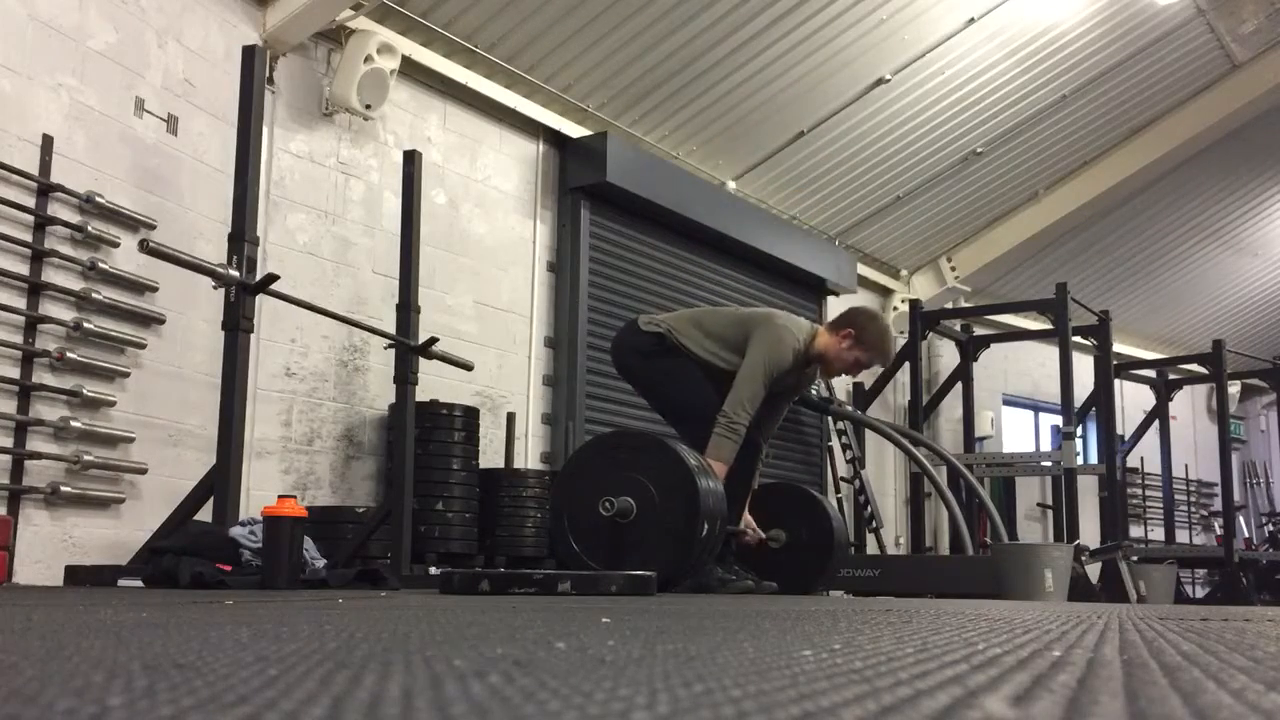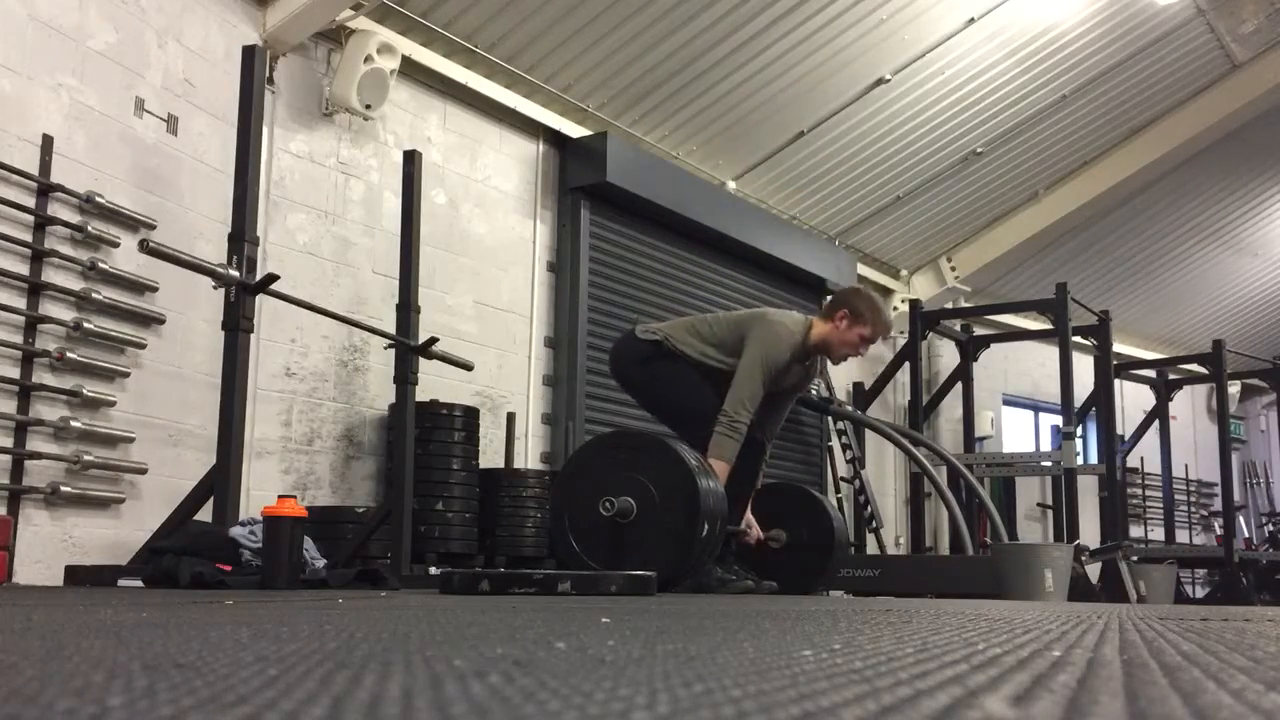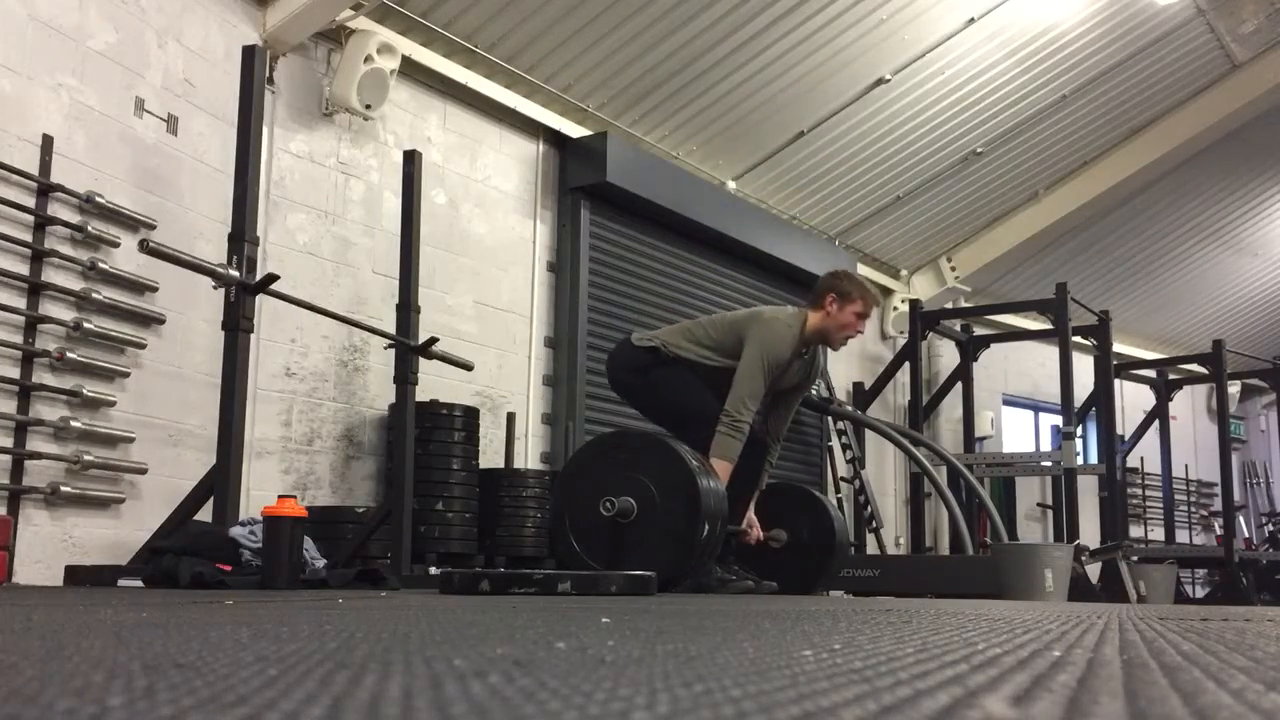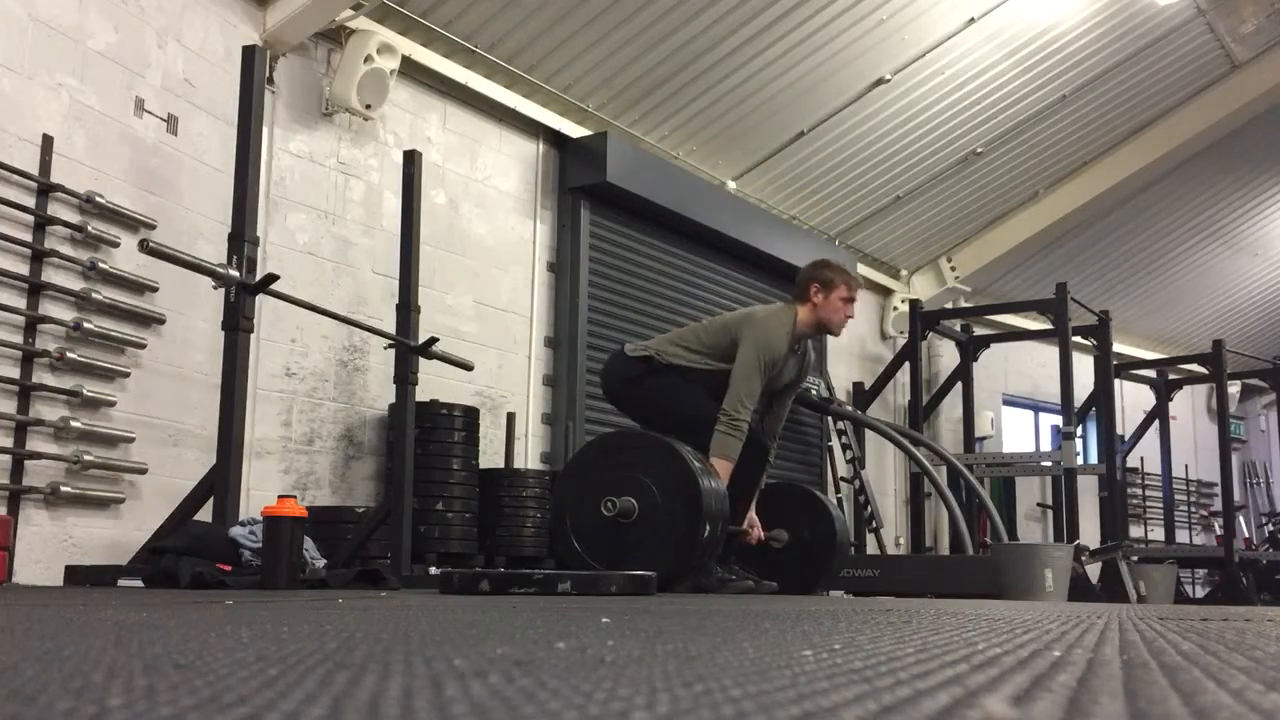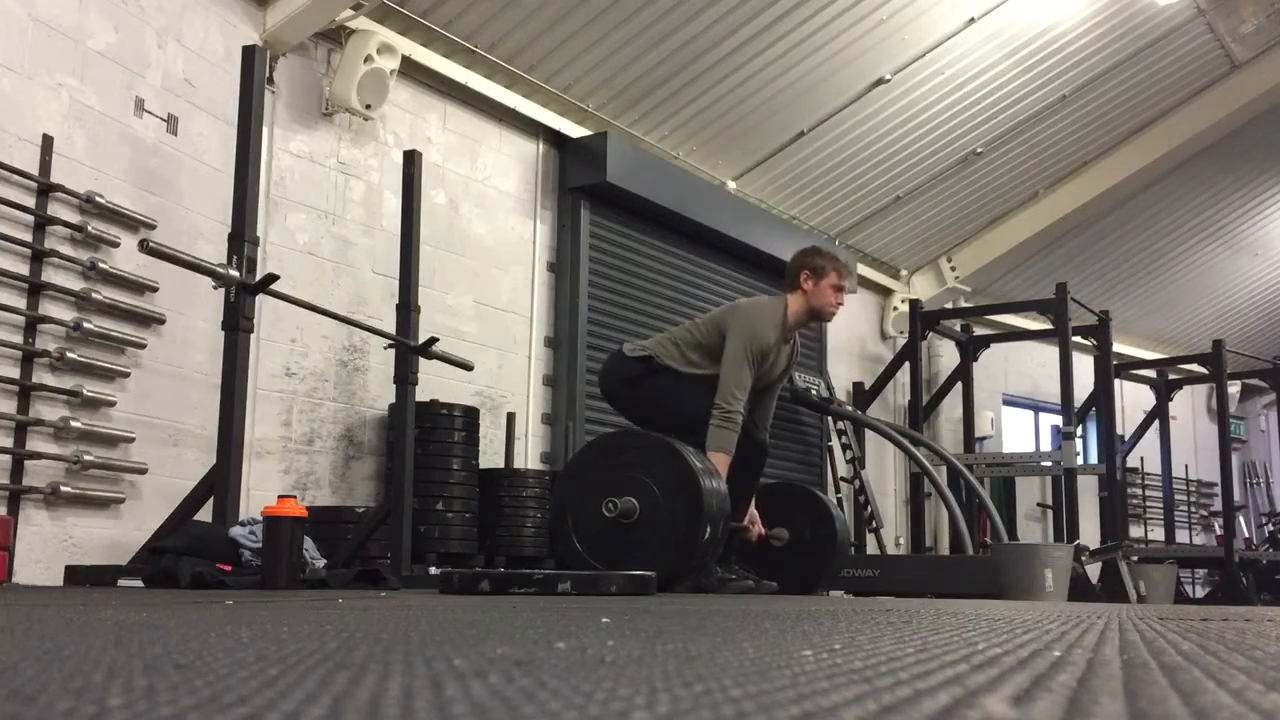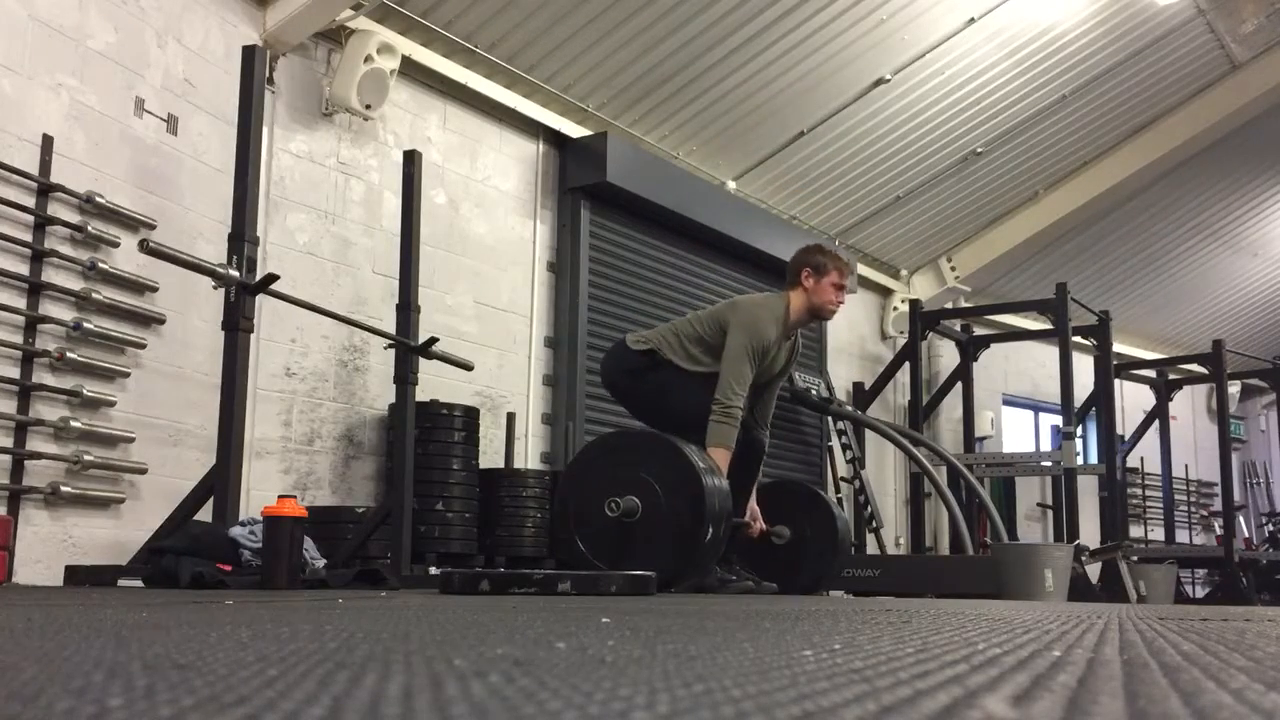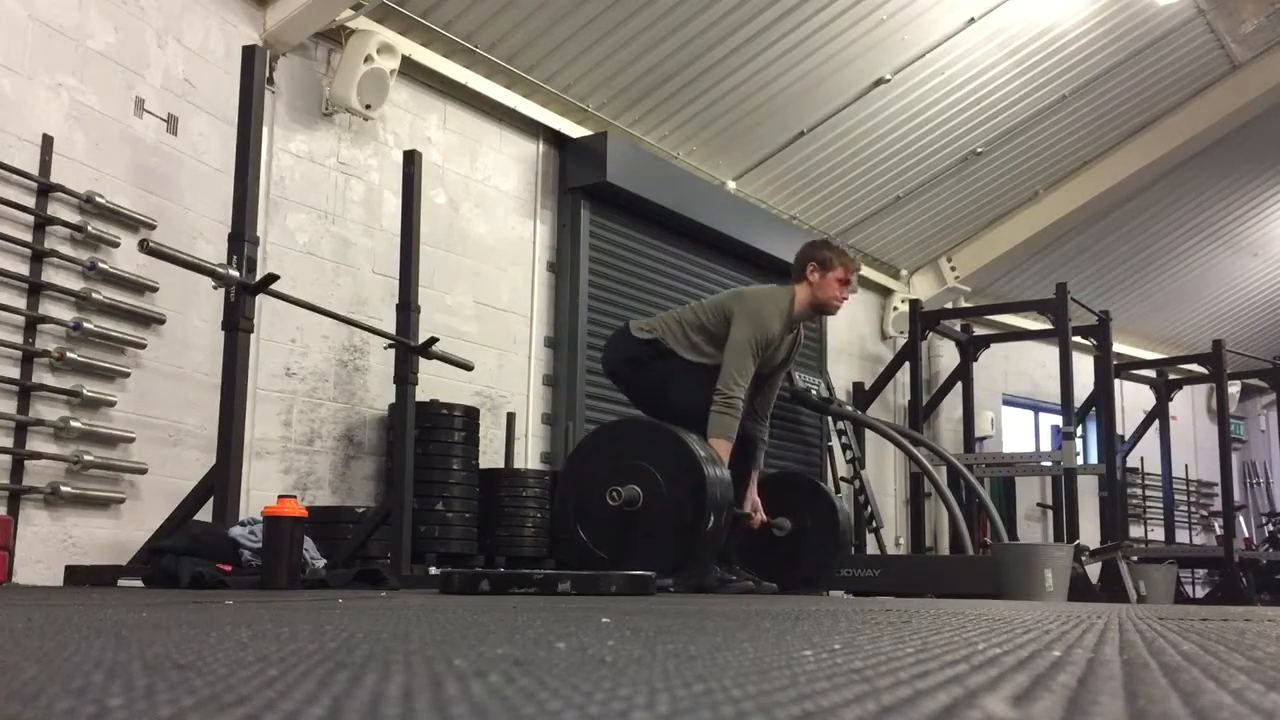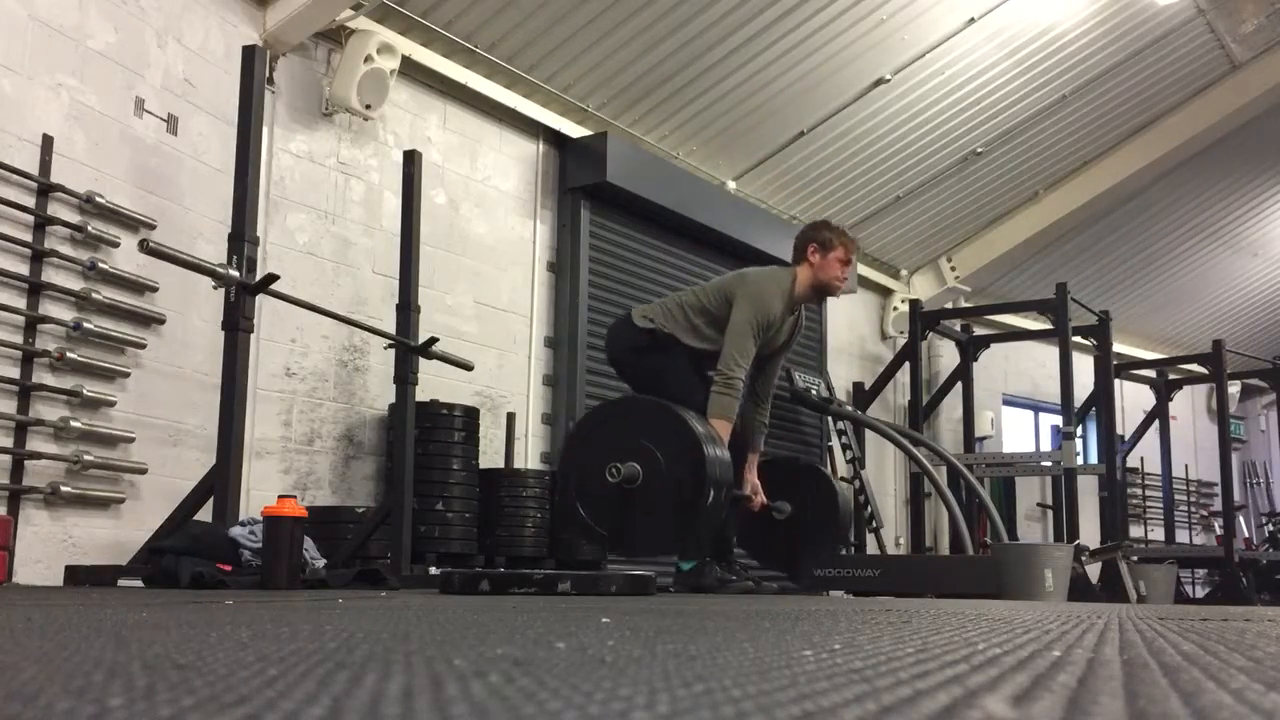
dt=0.2s
person 1, frame 1
left shoulder: (805, 368)
right shoulder: (782, 339)
left elbow: (758, 435)
right elbow: (732, 419)
left wrist: (739, 509)
left hip: (676, 354)
right hip: (646, 345)
left knee: (745, 444)
right knee: (714, 435)
left ankle: (718, 559)
person 1, frame 2
left shoulder: (807, 365)
right shoulder: (778, 335)
left elbow: (761, 435)
right elbow: (733, 419)
left wrist: (741, 507)
left hip: (678, 363)
right hip: (644, 353)
left knee: (748, 443)
right knee: (714, 435)
left ankle: (718, 559)
person 1, frame 3
left shoulder: (810, 362)
right shoulder: (774, 331)
left elbow: (770, 437)
right elbow: (735, 419)
left wrist: (745, 508)
left hip: (680, 370)
right hip: (641, 360)
left knee: (752, 445)
right knee: (714, 436)
left ankle: (717, 559)
right ankle: (697, 564)
person 1, frame 4
left shoulder: (801, 357)
right shoulder: (767, 329)
left elbow: (766, 435)
right elbow: (734, 418)
left wrist: (747, 508)
left hip: (671, 379)
right hip: (635, 371)
left knee: (751, 447)
right knee: (715, 438)
left ankle: (718, 560)
right ankle: (697, 564)
person 1, frame 5
left shoulder: (788, 347)
right shoulder: (757, 320)
left elbow: (757, 424)
right elbow: (727, 411)
left wrist: (746, 504)
left hip: (670, 381)
right hip: (633, 372)
left knee: (750, 447)
right knee: (719, 436)
left ankle: (718, 559)
person 1, frame 6
left shoulder: (790, 343)
right shoulder: (758, 317)
left elbow: (758, 423)
right elbow: (727, 406)
left wrist: (748, 499)
left hip: (670, 374)
right hip: (635, 364)
left knee: (748, 446)
right knee: (720, 437)
left ankle: (718, 560)
person 1, frame 7
left shoulder: (793, 336)
right shoulder: (762, 308)
left elbow: (758, 416)
right elbow: (728, 397)
left wrist: (749, 490)
left hip: (673, 363)
right hip: (638, 352)
left knee: (741, 441)
right knee: (712, 436)
left ankle: (719, 559)
right ankle: (695, 564)
person 1, frame 8
left shoulder: (794, 318)
right shoulder: (763, 290)
left elbow: (759, 398)
right elbow: (729, 377)
left wrist: (750, 471)
left hip: (675, 351)
right hip: (641, 340)
left knee: (731, 443)
left ankle: (720, 559)
right ankle: (694, 565)
